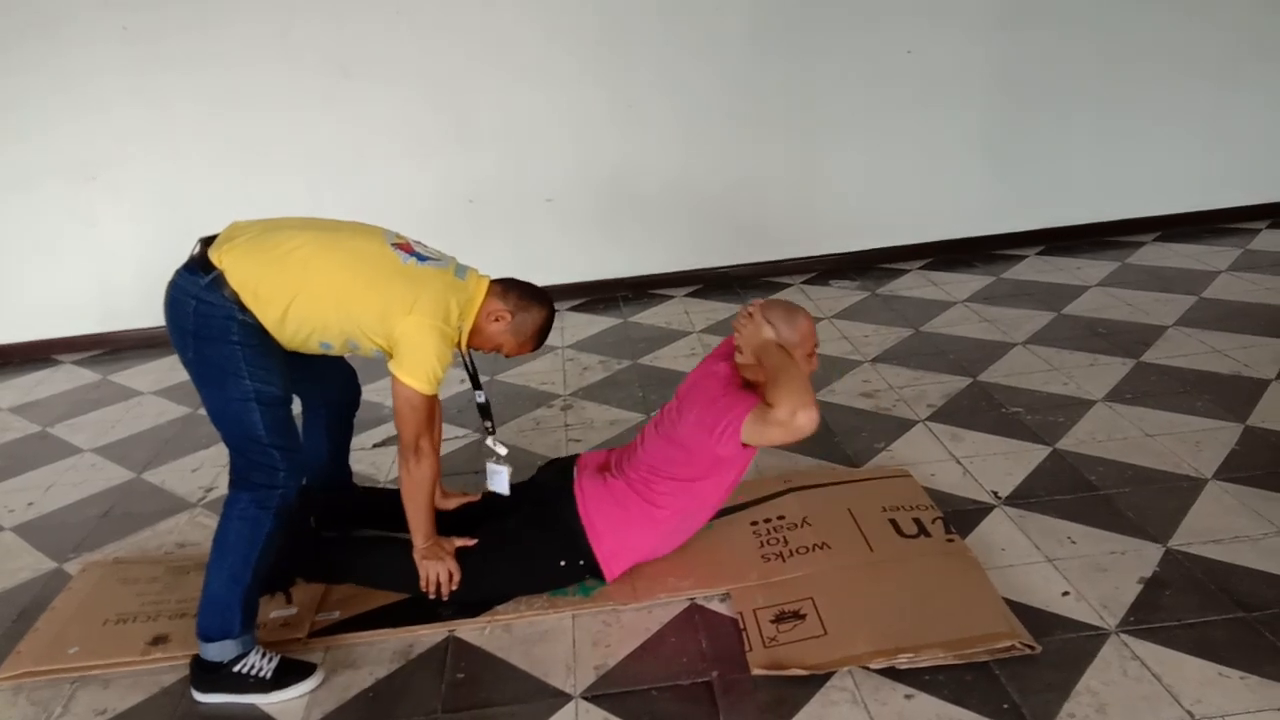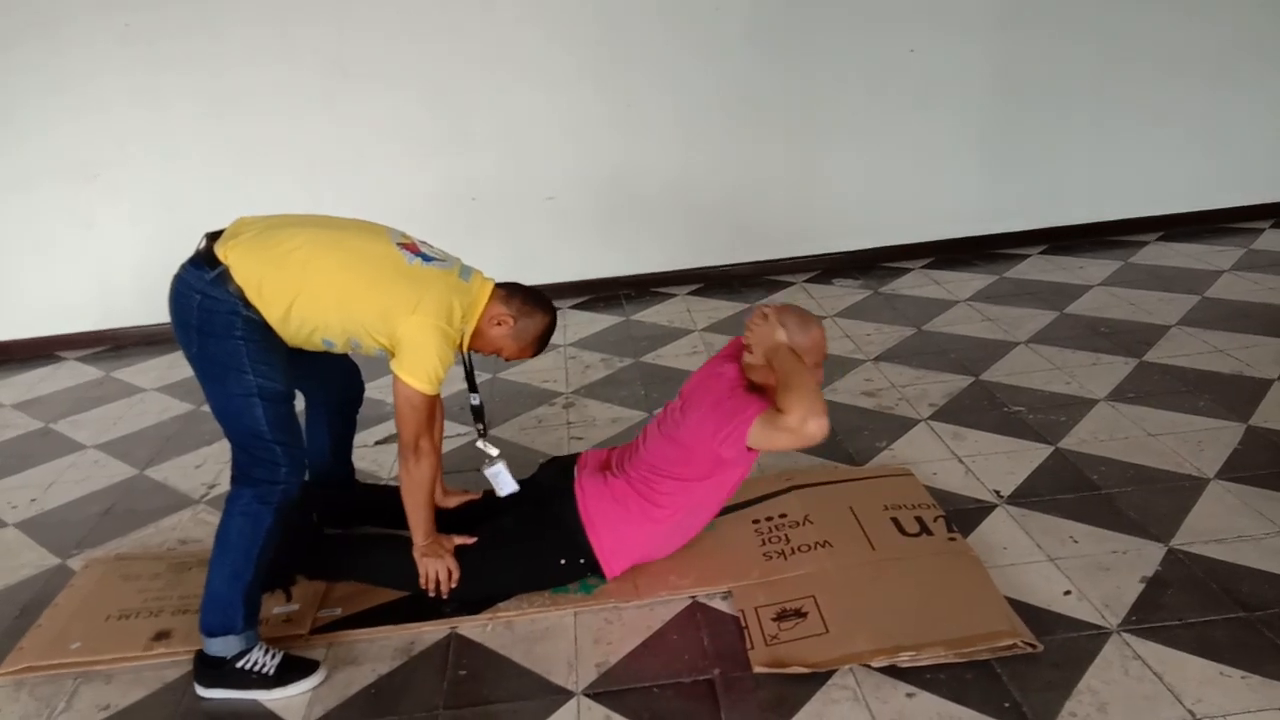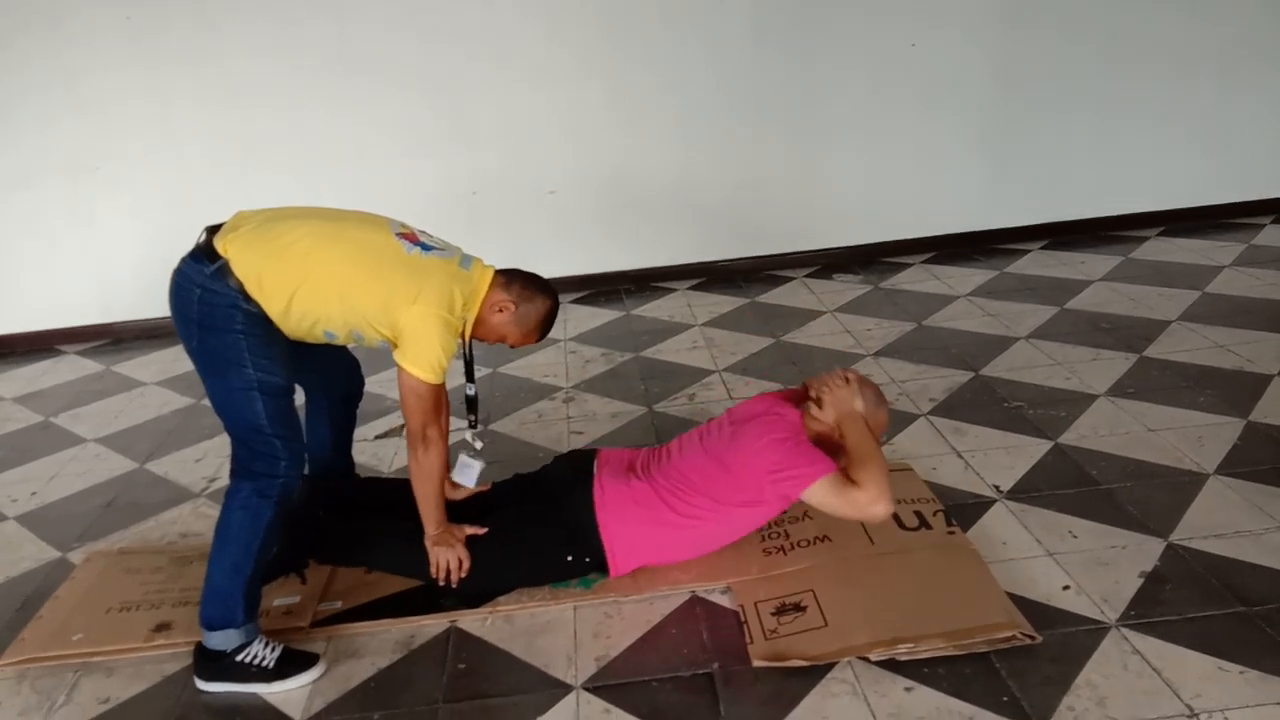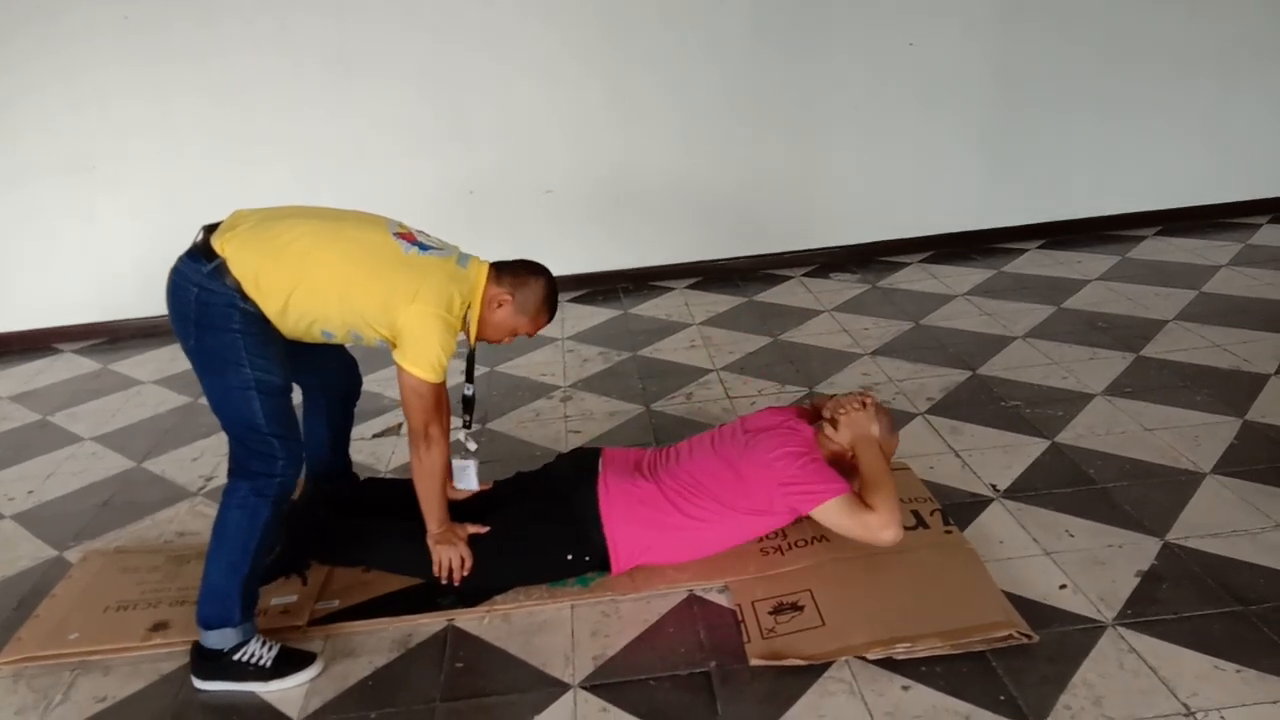
dt=0.2s
person 1, frame 1
left shoulder: (726, 362)
right shoulder: (728, 408)
right elbow: (799, 417)
right wrist: (766, 345)
left hip: (571, 487)
right hip: (577, 543)
left knee: (451, 521)
left ankle: (313, 509)
right ankle: (292, 554)
person 1, frame 2
left shoulder: (731, 363)
right shoulder: (733, 406)
left elbow: (752, 345)
right elbow: (811, 424)
right wrist: (783, 350)
left hip: (571, 485)
right hip: (573, 540)
left knee: (447, 520)
right knee: (446, 575)
left ankle: (316, 508)
right ankle: (296, 552)
person 1, frame 3
left shoulder: (778, 406)
right shoulder: (786, 450)
right elbow: (873, 501)
left wrist: (827, 395)
right wrist: (852, 419)
left hip: (586, 478)
right hip: (585, 533)
left knee: (455, 514)
left ankle: (322, 501)
right ankle: (305, 536)
person 1, frame 4
left shoulder: (790, 422)
right shoulder: (797, 464)
left elbow: (825, 410)
right elbow: (884, 526)
right wrist: (866, 443)
left hip: (592, 477)
right hip: (590, 534)
left knee: (461, 512)
left ankle: (325, 504)
right ankle: (308, 536)
person 2, frame 1
left shoulder: (454, 287)
right shoulder: (431, 323)
left elbow: (426, 403)
right elbow: (415, 446)
left wrist: (434, 493)
right wrist: (425, 544)
left hip: (240, 274)
right hip: (215, 307)
left knee: (335, 392)
right knee: (273, 474)
right ankle: (223, 656)
person 2, frame 2
left shoulder: (457, 287)
right shoulder: (433, 323)
left elbow: (428, 402)
right elbow: (416, 446)
left wrist: (436, 491)
right wrist: (425, 543)
left hip: (247, 269)
right hip: (219, 303)
left knee: (338, 388)
right knee: (275, 469)
right ankle: (226, 651)
person 2, frame 3
left shoulder: (456, 275)
right shoulder: (435, 312)
left elbow: (433, 394)
right elbow: (423, 435)
left wrist: (441, 484)
right wrist: (436, 530)
left hip: (245, 262)
right hip: (219, 296)
left knee: (338, 382)
right knee: (274, 464)
right ankle: (226, 645)
person 2, frame 4
left shoulder: (452, 273)
right shoulder: (434, 310)
left elbow: (433, 396)
right elbow: (426, 433)
left wrist: (442, 486)
right wrist: (438, 529)
left hip: (242, 263)
right hip: (216, 295)
left knee: (335, 381)
right knee: (272, 463)
right ankle: (222, 644)
